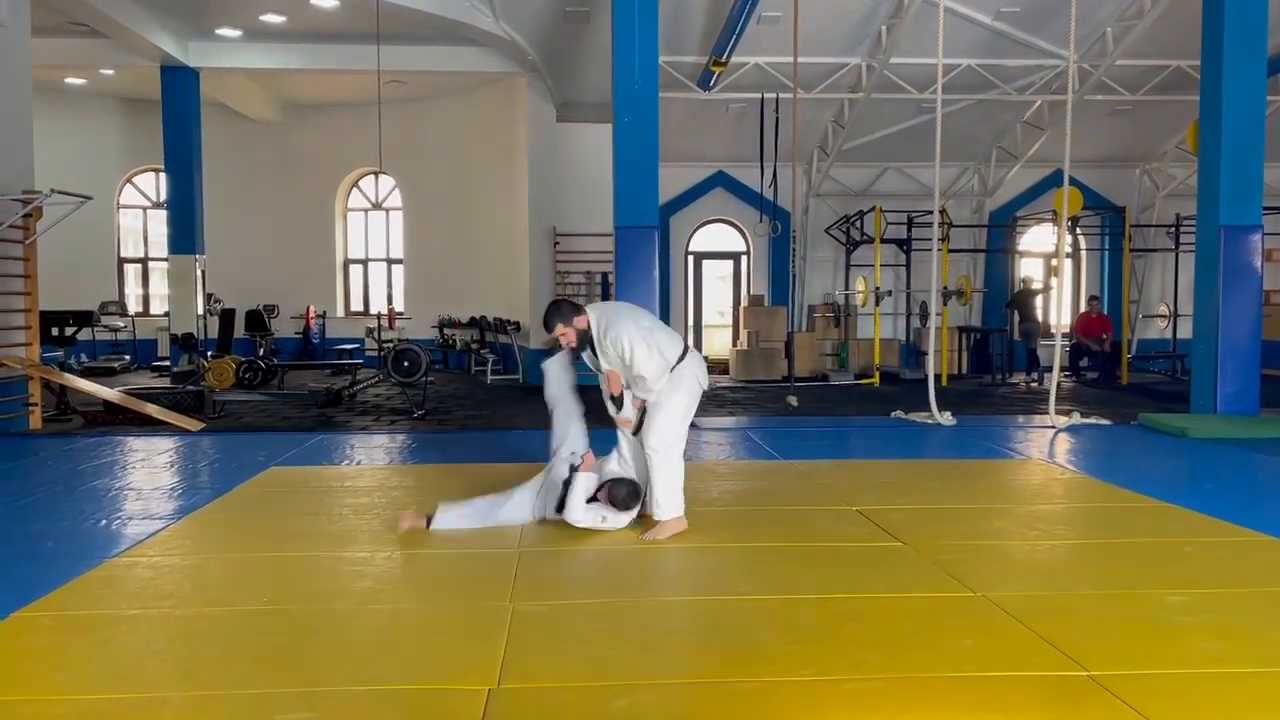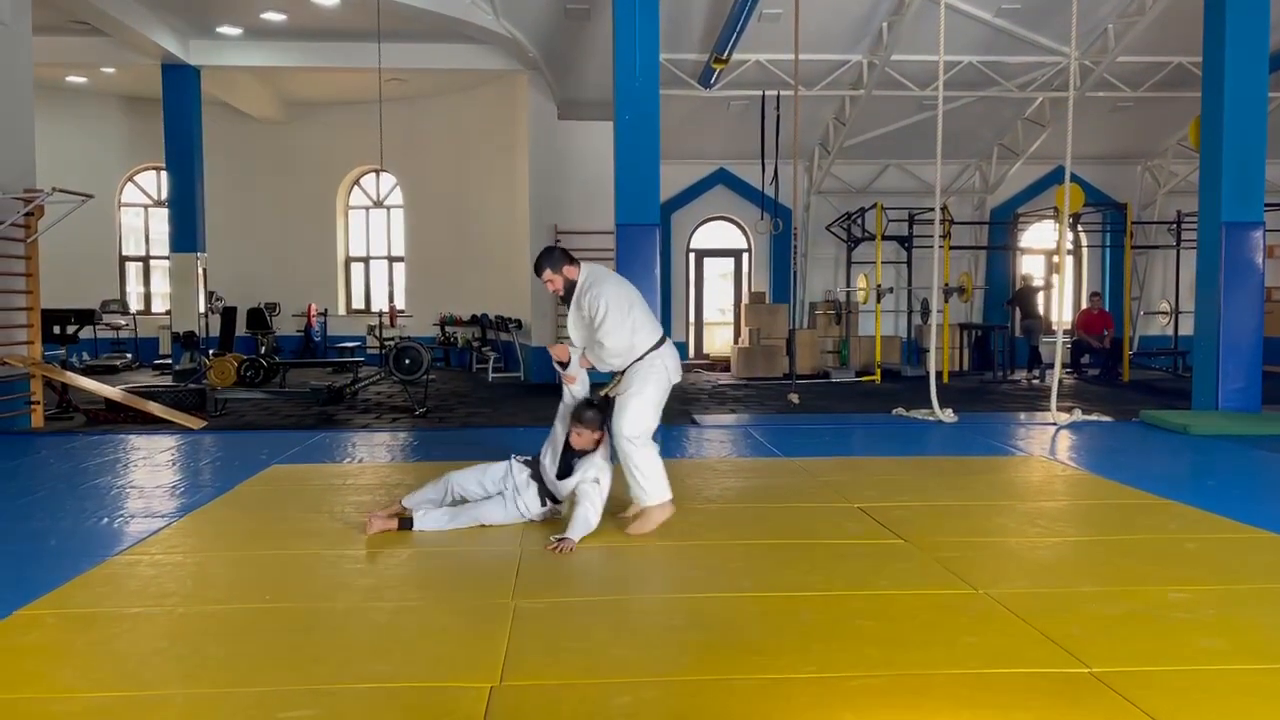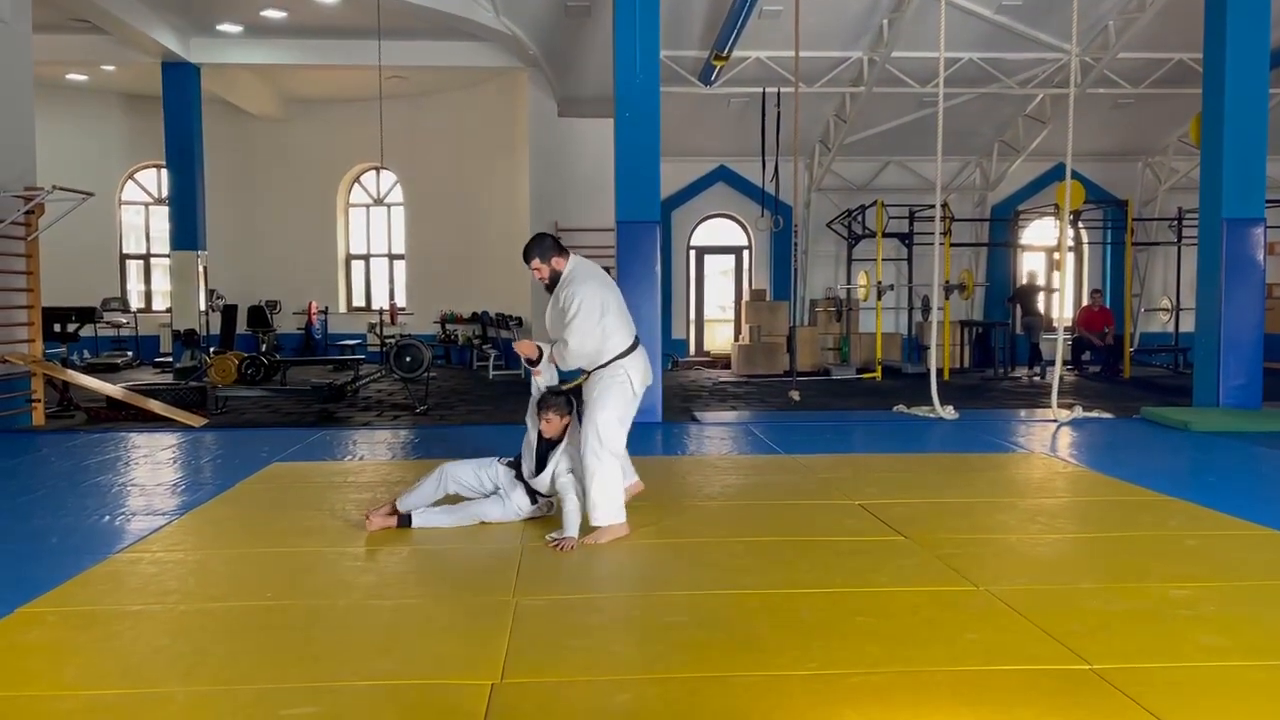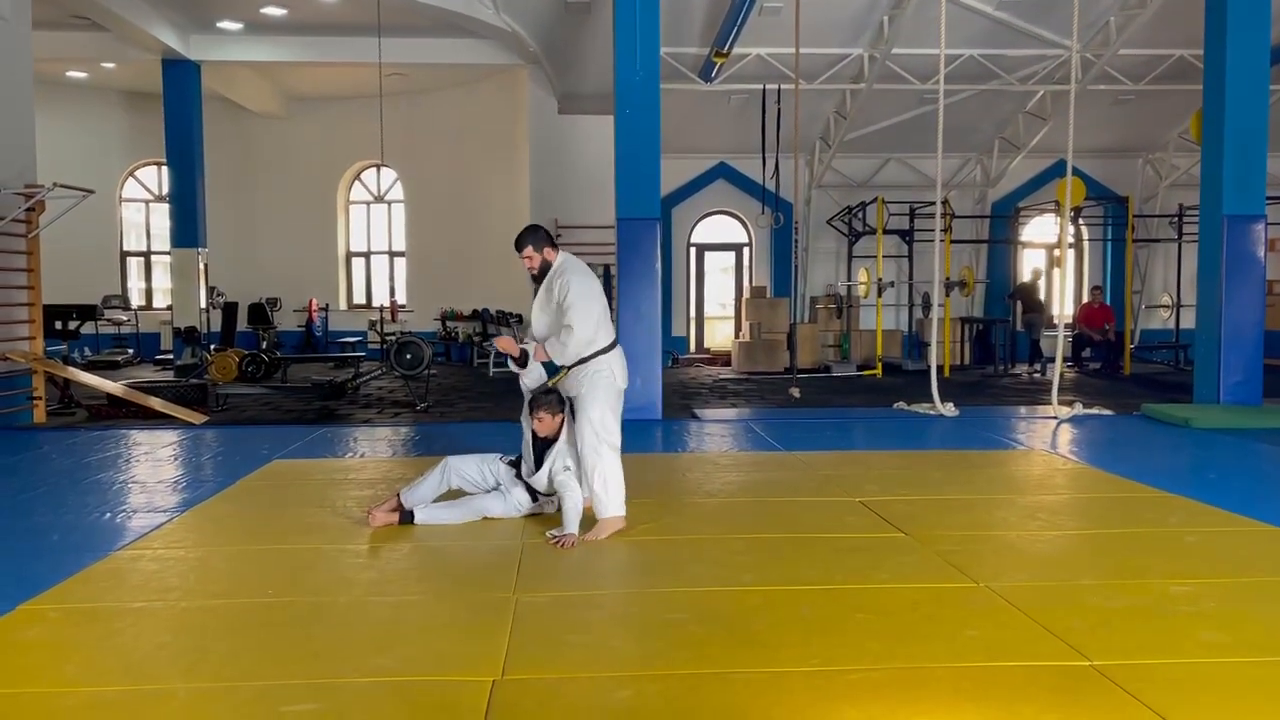
dt=0.3s
person 1, frame 1
left shoulder: (617, 329)
right shoulder: (584, 332)
left elbow: (651, 374)
right elbow: (611, 374)
left wrist: (635, 401)
left hip: (679, 375)
right hip: (648, 379)
left knee: (659, 444)
right knee: (646, 440)
left ankle: (672, 518)
right ankle: (653, 503)
person 1, frame 2
left shoulder: (601, 290)
right shoulder: (584, 286)
left elbow: (612, 346)
right elbow: (594, 339)
left wrist: (579, 359)
right wrist: (573, 356)
left hip: (651, 365)
right hip: (635, 366)
left knee: (628, 432)
right knee: (630, 431)
left ankle: (658, 503)
right ankle: (647, 495)
person 1, frame 3
left shoulder: (581, 289)
right shoulder: (574, 276)
left elbow: (578, 347)
right elbow: (575, 337)
left wrist: (546, 354)
right wrist: (542, 351)
left hip: (618, 372)
right hip: (611, 368)
left knee: (598, 445)
right knee: (606, 435)
left ankle: (612, 522)
right ankle: (627, 482)
person 1, frame 4
left shoulder: (573, 278)
right shoulder: (550, 277)
left elbow: (578, 331)
right elbow: (549, 328)
left wrist: (545, 352)
right wrist: (525, 352)
left hip: (599, 368)
right hip: (575, 370)
left knee: (596, 439)
right knee: (579, 437)
left ankle: (611, 515)
right ankle: (586, 496)
person 2, frame 1
left shoulder: (607, 518)
right shoulder: (628, 471)
left elbow: (575, 513)
left wrist: (584, 472)
left knee: (499, 509)
left ankle: (428, 521)
person 2, frame 2
left shoulder: (597, 471)
right shoulder: (573, 422)
left elbow: (589, 510)
right elbow: (576, 388)
left wrist: (572, 537)
left hip: (537, 502)
right hip: (524, 472)
left knee: (476, 513)
right knee: (455, 481)
left ankle: (397, 523)
right ankle: (401, 508)
person 2, frame 3
left shoulder: (567, 457)
right shoulder: (545, 414)
left elbow: (571, 499)
right elbow: (544, 379)
left wrist: (570, 534)
left hip: (528, 499)
right hip: (511, 472)
left knee: (479, 511)
right knee: (448, 472)
left ankle: (397, 521)
right ankle: (395, 507)
person 2, frame 4
left shoulder: (565, 456)
right shoulder: (542, 411)
left elbow: (572, 495)
left wrist: (571, 532)
left hip: (534, 497)
right hip: (514, 471)
left knee: (479, 506)
right knee: (450, 465)
left ankle: (397, 517)
right ankle: (398, 501)
